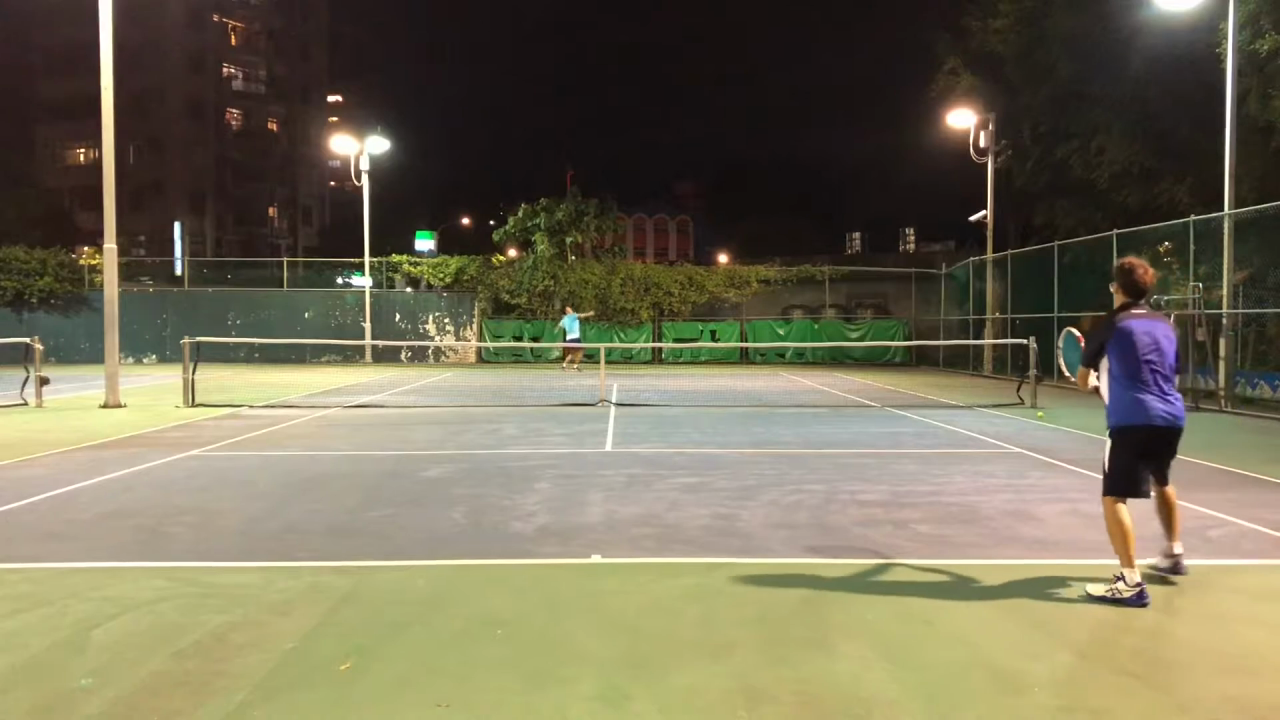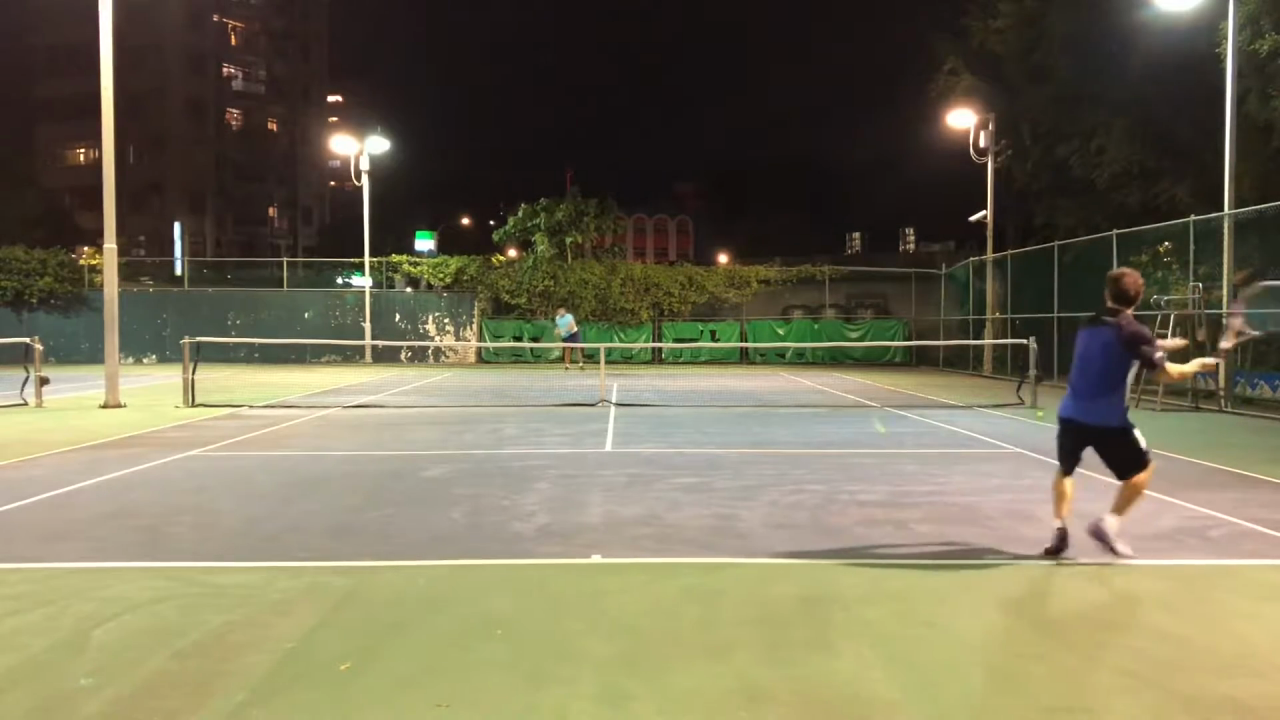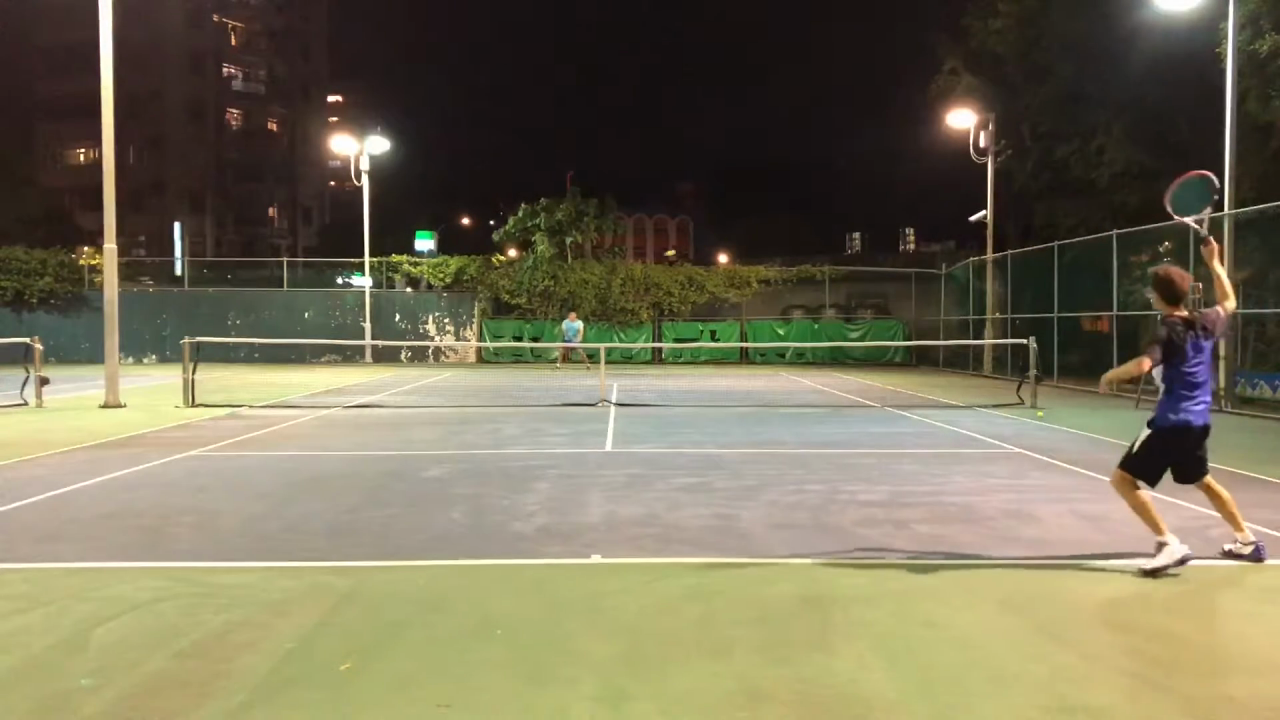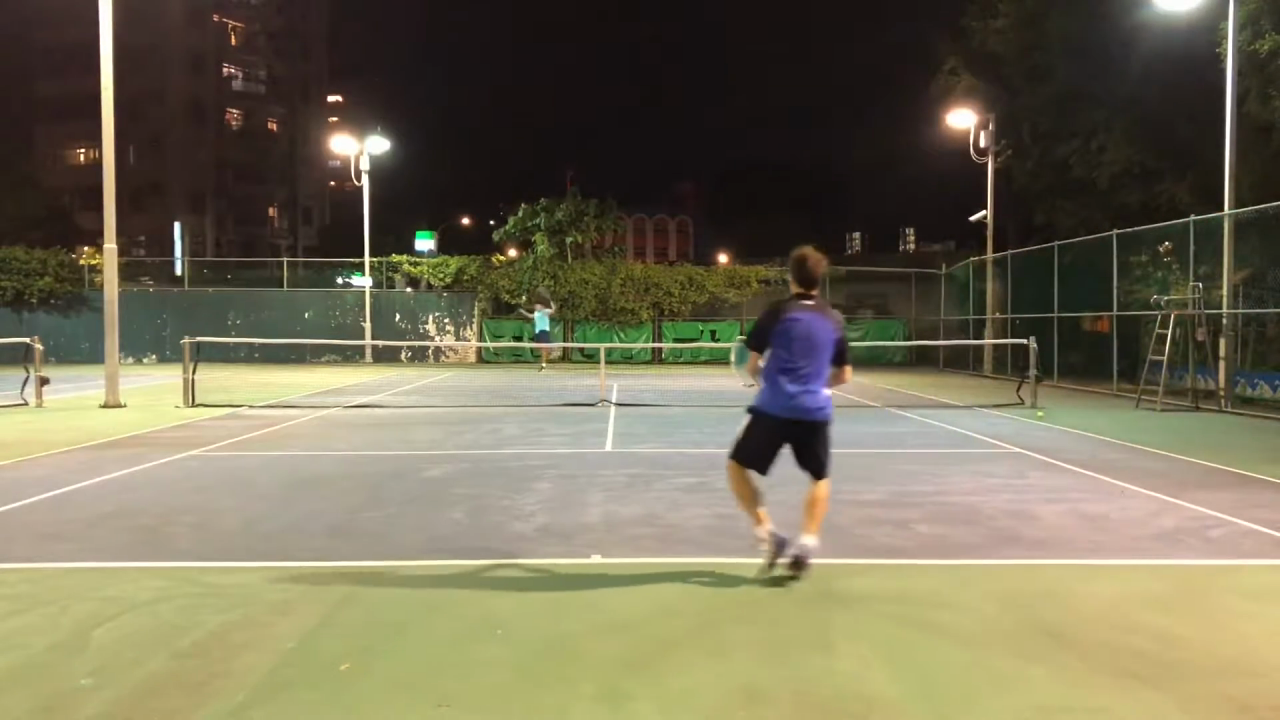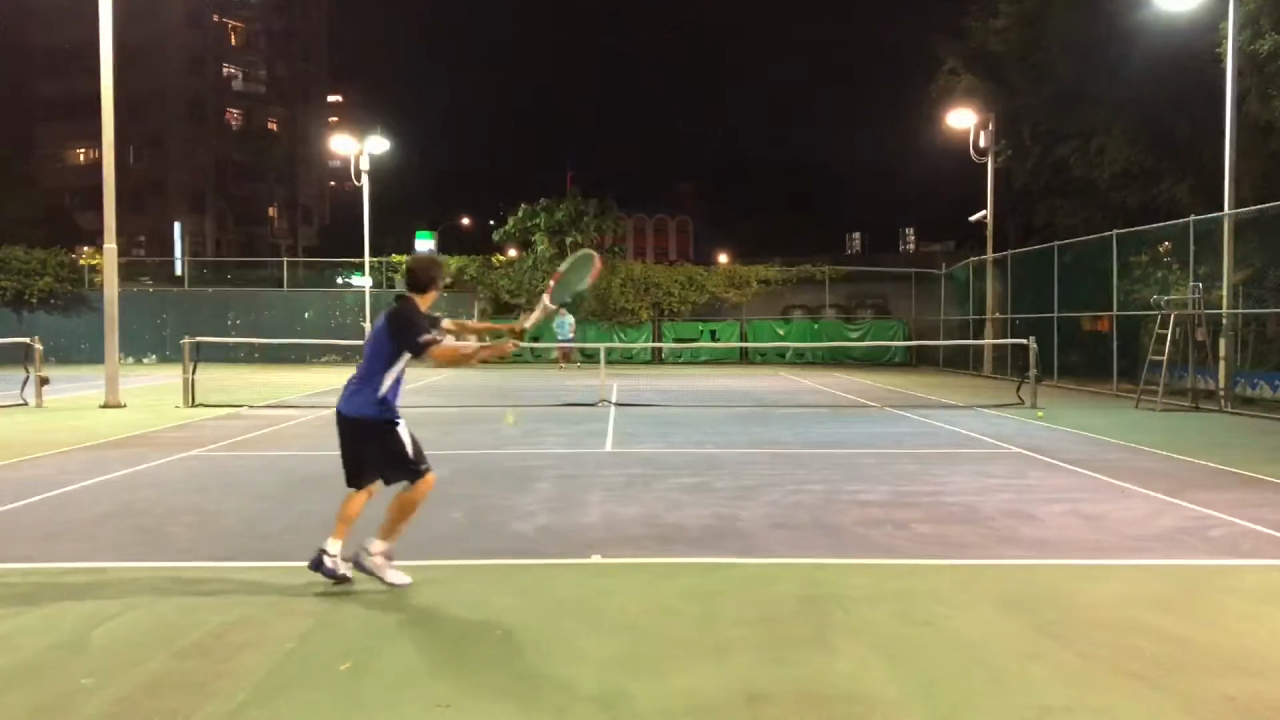
dt=1s
person 1, frame 1
left shoulder: (1109, 326)
right shoulder: (1167, 326)
left elbow: (1082, 379)
left wrist: (1096, 385)
left hip: (1133, 420)
right hip: (1172, 418)
left knee: (1114, 499)
right knee: (1161, 484)
left ankle: (1131, 582)
right ankle: (1173, 554)
person 1, frame 2
left shoulder: (1089, 325)
right shoulder: (1134, 332)
right elbow: (1167, 374)
left wrist: (1159, 345)
right wrist: (1198, 364)
left hip: (1070, 415)
right hip: (1105, 420)
left knee: (1064, 473)
right knee: (1142, 471)
left ankle: (1059, 528)
right ankle: (1108, 523)
person 1, frame 3
left shoulder: (1168, 332)
right shoulder: (1204, 323)
left elbow: (1142, 365)
right elbow: (1228, 304)
left wrist: (1111, 375)
right wrist: (1214, 263)
left hip: (1172, 421)
right hip: (1197, 420)
left knee: (1123, 480)
right knee: (1203, 480)
left ankle: (1169, 544)
right ankle: (1247, 541)
person 1, frame 4
left shoulder: (777, 311)
right shoulder: (834, 320)
left elbow: (753, 363)
right elbow: (843, 376)
left wrist: (761, 376)
left hip: (773, 408)
right hip: (815, 412)
left knee: (737, 470)
right knee: (820, 480)
left ankle: (768, 536)
right ankle: (806, 544)
person 1, frame 5
left shoulder: (403, 312)
right shoulder: (408, 317)
left elbow: (454, 325)
right elbow: (439, 356)
left wrist: (502, 329)
right wrist: (484, 350)
left hip: (351, 409)
right hip: (374, 412)
left knee: (363, 485)
right knee: (421, 480)
left ankle: (330, 554)
right ankle: (374, 552)
